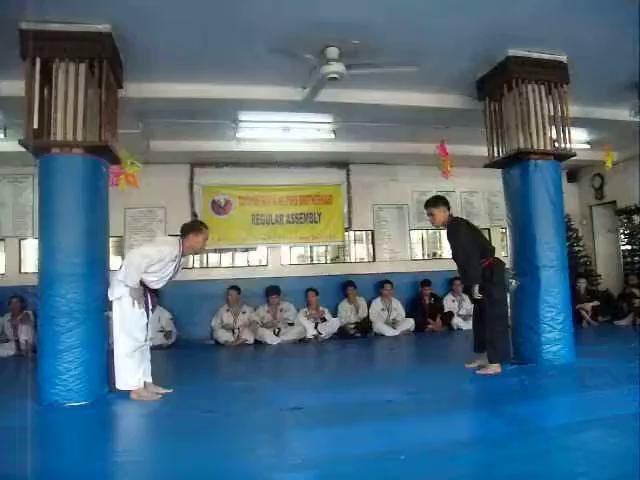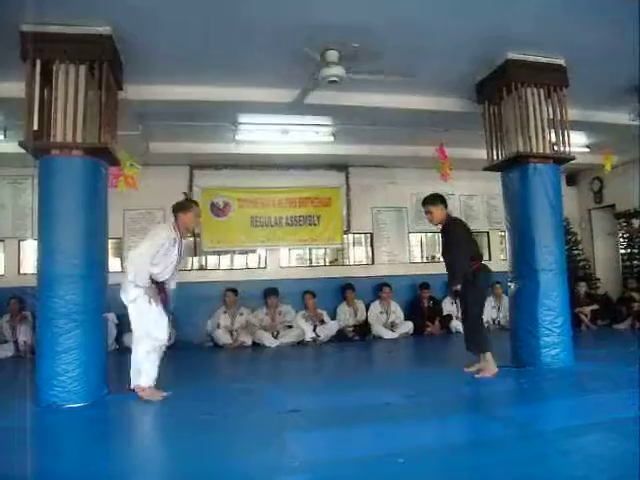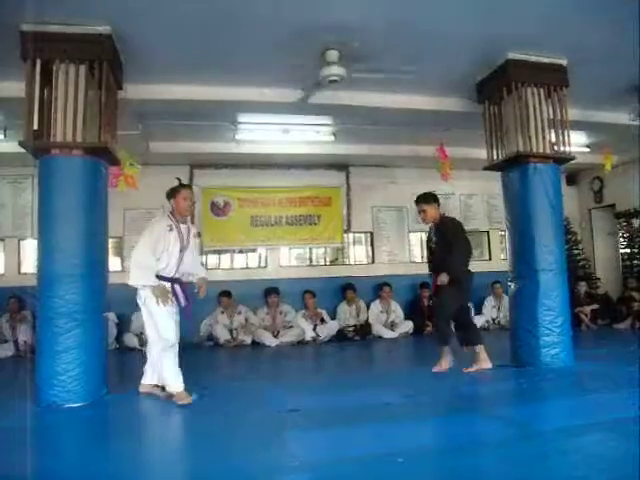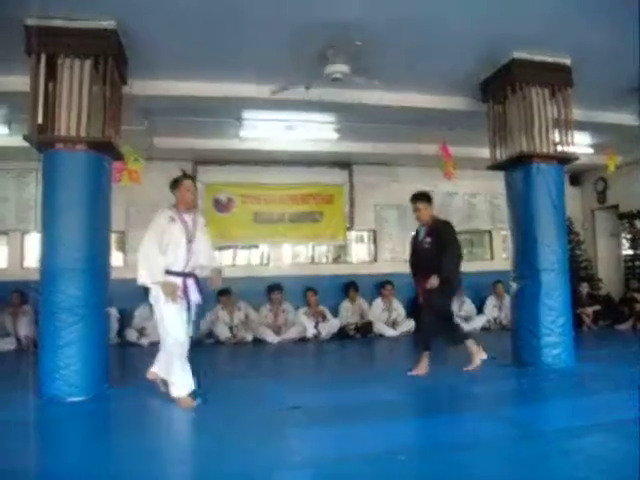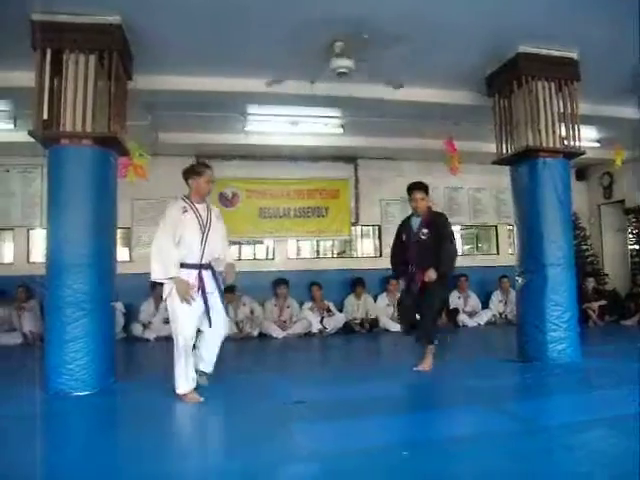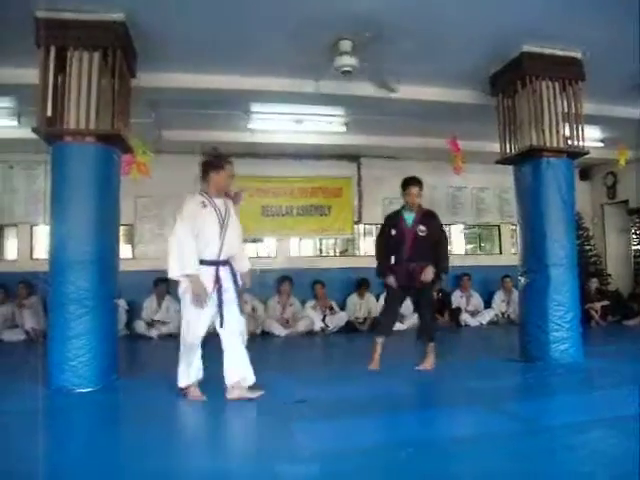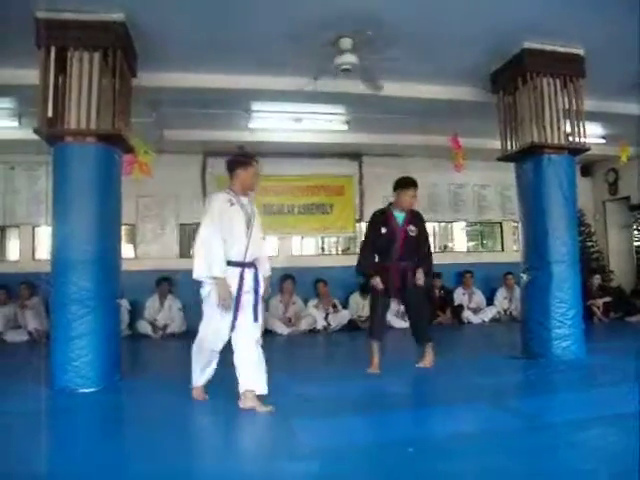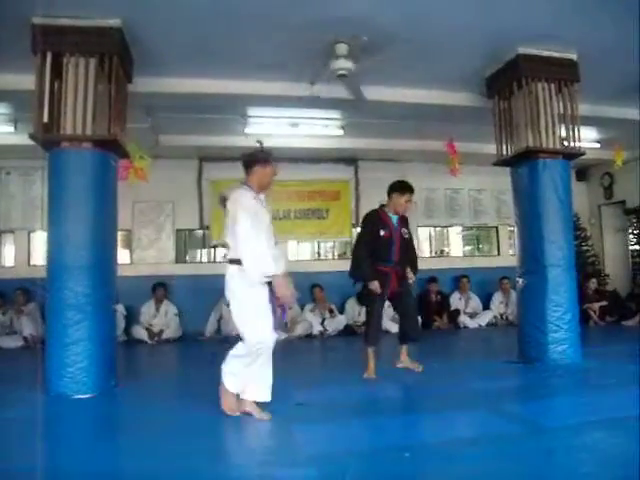
dt=0.2s
person 1, frame 1
left shoulder: (179, 253)
right shoulder: (168, 247)
right elbow: (135, 258)
left wrist: (144, 293)
right wrist: (135, 289)
left hip: (139, 290)
right hip: (128, 288)
left knee: (142, 337)
right knee: (132, 337)
left ankle: (145, 383)
right ankle: (135, 388)
person 1, frame 2
left shoulder: (181, 239)
right shoulder: (164, 233)
right elbow: (138, 257)
left wrist: (165, 289)
right wrist: (146, 286)
left hip: (154, 288)
right hip: (141, 288)
left knee: (153, 336)
right knee: (155, 336)
left ankle: (145, 383)
right ankle: (144, 385)
person 1, frame 3
left shoulder: (191, 230)
right shoulder: (159, 225)
left elbow: (192, 259)
right elbow: (141, 255)
left wrist: (200, 277)
right wrist: (154, 285)
left hip: (173, 288)
right hip: (154, 288)
left knee: (161, 337)
right knee: (166, 337)
left ankle: (149, 383)
right ankle: (176, 388)
person 1, frame 4
left shoulder: (199, 221)
right shoulder: (164, 218)
left elbow: (205, 251)
right elbow: (149, 251)
left wrist: (213, 269)
right wrist: (163, 282)
left hip: (189, 284)
right hip: (168, 284)
left knee: (182, 337)
right knee: (175, 337)
left ankle: (158, 371)
right ankle: (182, 391)
person 1, frame 5
left shoulder: (213, 211)
right shoulder: (176, 210)
left elbow: (221, 242)
right elbow: (163, 246)
left wrist: (228, 263)
right wrist: (176, 280)
left hip: (208, 276)
right hip: (184, 277)
left knee: (219, 325)
right knee: (185, 333)
left ankle: (198, 367)
right ankle: (185, 386)
person 1, frame 6
left shoulder: (229, 206)
right shoulder: (193, 204)
left elbow: (236, 241)
right elbow: (182, 243)
left wrist: (243, 269)
right wrist: (193, 279)
left hip: (225, 274)
right hip: (200, 275)
left knee: (234, 328)
right knee: (193, 331)
left ankle: (236, 385)
right ankle: (188, 383)
person 1, frame 7
left shoulder: (249, 205)
right shoulder: (219, 202)
right elbow: (208, 243)
left wrist: (264, 275)
right wrist: (220, 281)
left hip: (248, 276)
right hip: (224, 276)
left knee: (249, 335)
right knee: (213, 334)
left ankle: (249, 394)
right ankle: (199, 381)
person 1, frame 8
left shoulder: (257, 200)
right shoulder: (243, 199)
right elbow: (253, 243)
left wrist: (278, 275)
right wrist: (277, 278)
left hip: (258, 277)
right hip: (247, 276)
left knee: (262, 337)
right knee: (260, 337)
left ankle: (247, 398)
right ankle: (230, 381)
person 2, frame 1
left shoulder: (456, 228)
right shoulder: (456, 226)
left elbow: (469, 257)
left wrist: (473, 283)
right wrist: (472, 283)
left hip: (488, 274)
right hip: (486, 274)
left knee: (493, 317)
right knee: (481, 316)
left ankle: (495, 364)
right ankle: (485, 357)
person 2, frame 2
left shoulder: (454, 226)
right shoulder: (448, 228)
left elbow: (461, 255)
left wrist: (458, 280)
right wrist: (457, 280)
left hip: (473, 277)
right hip: (470, 278)
left knee: (471, 319)
right knee: (471, 319)
left ankle: (489, 364)
right ankle: (483, 361)
person 2, frame 3
left shoulder: (450, 225)
right shoulder: (433, 231)
left elbow: (461, 252)
left wrist: (448, 273)
right wrist: (438, 277)
left hip: (455, 280)
right hip: (445, 281)
left knee: (441, 315)
right knee: (462, 318)
left ankle: (446, 356)
right ankle: (482, 359)
person 2, frame 4
left shoulder: (443, 228)
right shoulder: (418, 234)
left elbow: (452, 254)
right elbow: (415, 261)
left wrist: (437, 276)
right wrist: (420, 282)
left hip: (442, 284)
right hip: (429, 286)
left knee: (426, 322)
right knee: (445, 322)
left ankle: (424, 363)
right ankle: (476, 352)
person 2, frame 5
left shoulder: (439, 220)
right shoulder: (406, 225)
left elbow: (448, 248)
right elbow: (398, 252)
left wrist: (436, 270)
right wrist: (402, 274)
left hip: (434, 276)
right hip: (414, 276)
left knee: (428, 315)
right knee: (404, 311)
left ankle: (429, 357)
right ankle: (429, 340)
person 2, frame 6
left shoulder: (430, 218)
right shoulder: (393, 219)
left elbow: (441, 245)
right elbow: (383, 247)
left wrist: (433, 266)
right wrist: (387, 272)
left hip: (423, 273)
right hip: (400, 272)
left knee: (426, 313)
right knee: (389, 311)
left ankle: (430, 356)
right ankle: (377, 357)
person 2, frame 7
left shoulder: (416, 218)
right shoulder: (380, 217)
left elbow: (424, 247)
right elbow: (368, 247)
left wrist: (423, 269)
right wrist: (372, 273)
left hip: (409, 274)
right hip: (384, 273)
left knee: (419, 312)
right knee: (378, 314)
left ankle: (428, 352)
right ankle: (375, 360)
person 2, frame 8
left shoulder: (403, 220)
right shoulder: (372, 219)
left elbow: (409, 248)
right elbow: (361, 251)
left wrist: (411, 269)
right wrist: (369, 278)
left hip: (399, 276)
right hip: (378, 276)
left knee: (409, 313)
right knee: (374, 318)
left ankle: (404, 357)
right ankle: (370, 365)
